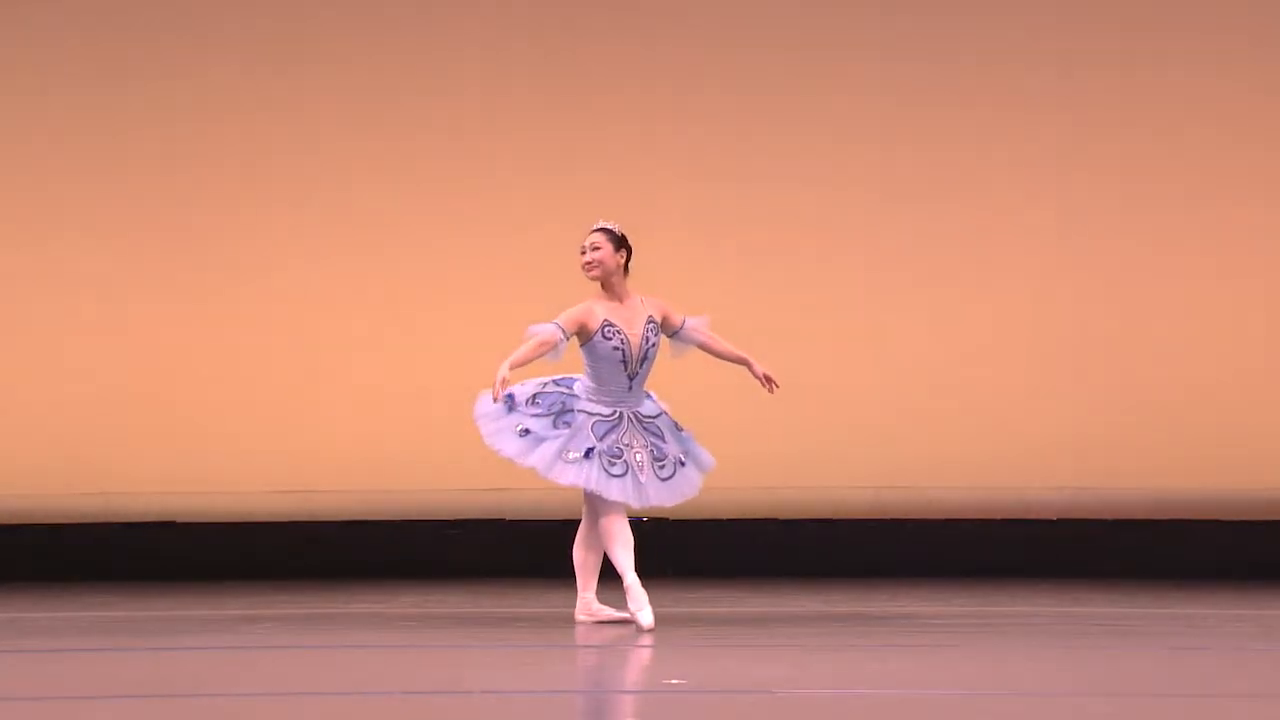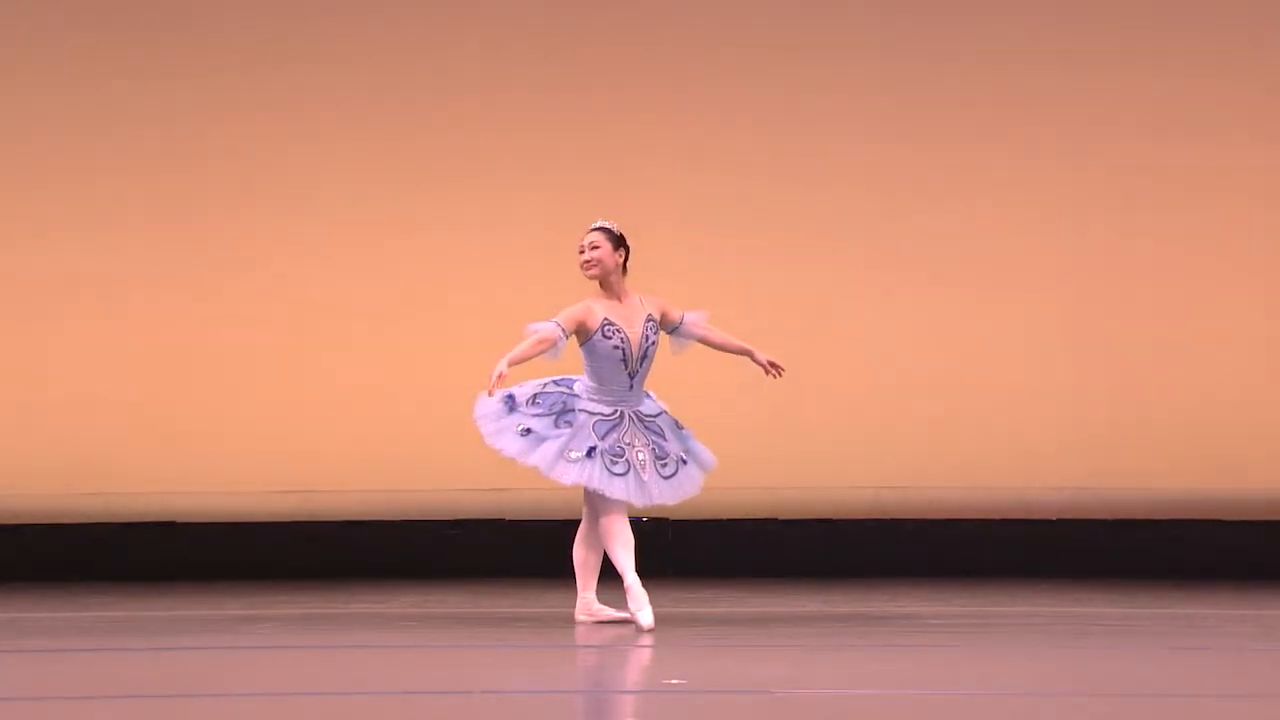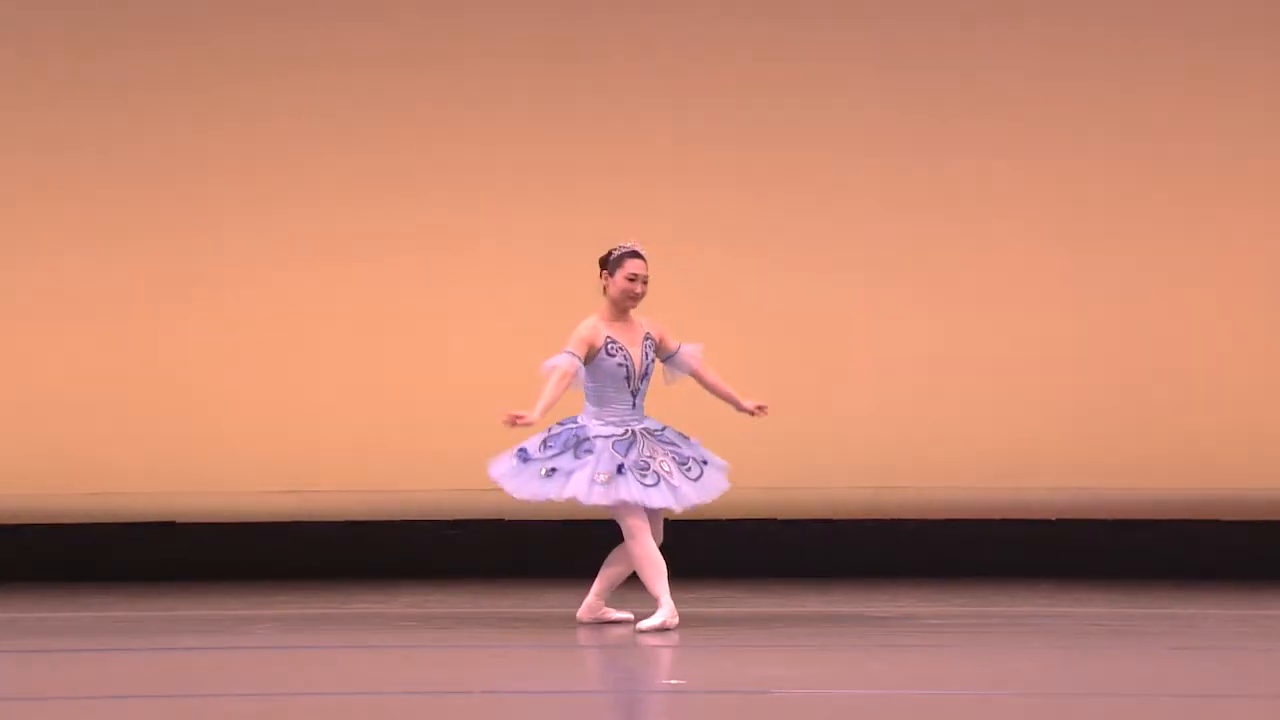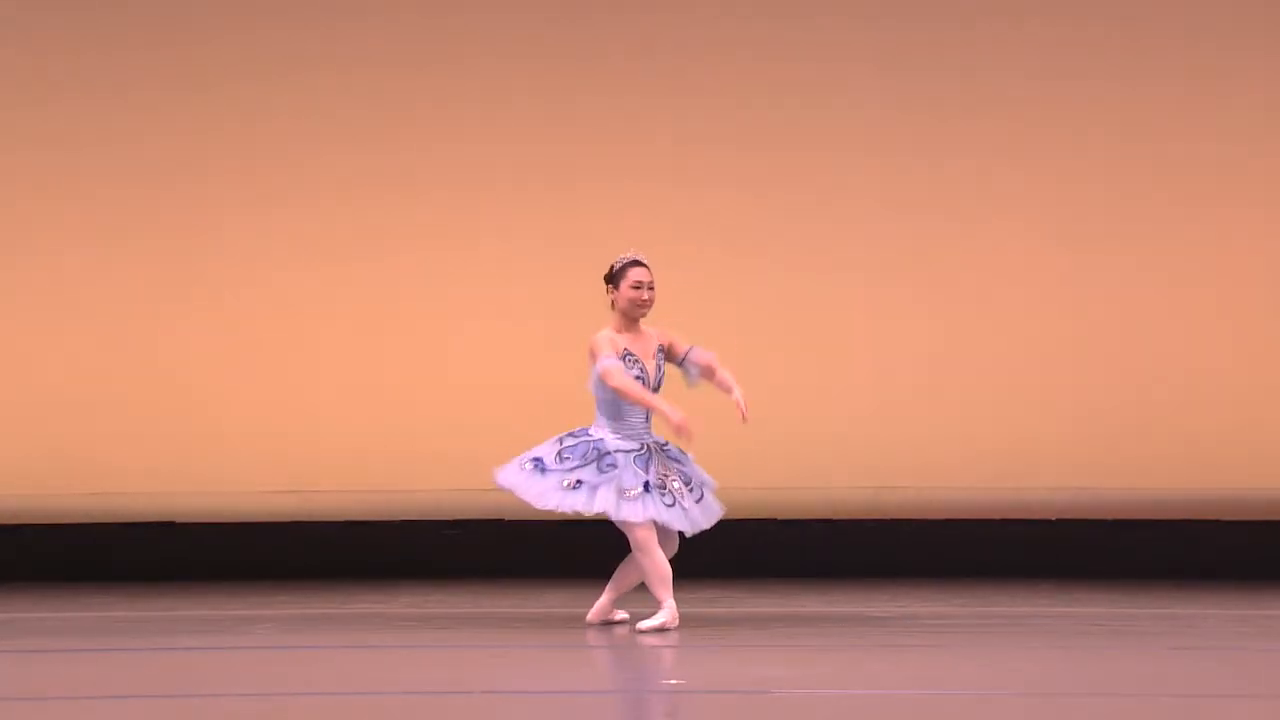
dt=0.5s
person 1, frame 1
left shoulder: (655, 309)
right shoulder: (586, 313)
left elbow: (700, 336)
right elbow: (544, 339)
left wrist: (749, 362)
right wrist: (507, 366)
left hip: (634, 420)
right hip: (592, 419)
left knee: (599, 511)
right knee: (609, 507)
left ankle: (587, 601)
person 1, frame 2
left shoulder: (653, 307)
right shoulder: (585, 312)
left elbow: (700, 331)
right elbow: (544, 337)
left wrist: (752, 353)
right wrist: (506, 362)
left hip: (634, 419)
right hip: (591, 418)
left knee: (599, 511)
right knee: (609, 508)
left ankle: (587, 602)
person 1, frame 3
left shoulder: (651, 331)
right shoulder: (589, 331)
left elbow: (694, 367)
right elbow: (562, 373)
left wrist: (740, 402)
right wrist: (536, 413)
left hip: (642, 439)
right hip: (599, 440)
left knee: (646, 531)
right knee: (636, 525)
left ankle: (593, 604)
right ankle: (666, 606)
person 1, frame 4
left shoulder: (661, 339)
right shoulder: (603, 341)
left elbow: (708, 366)
right elbow: (617, 381)
left wrist: (734, 388)
right wrist: (665, 408)
left hip: (645, 453)
right hip: (607, 453)
left knee: (666, 543)
right knee: (643, 536)
left ankle: (603, 607)
right ankle: (668, 606)
